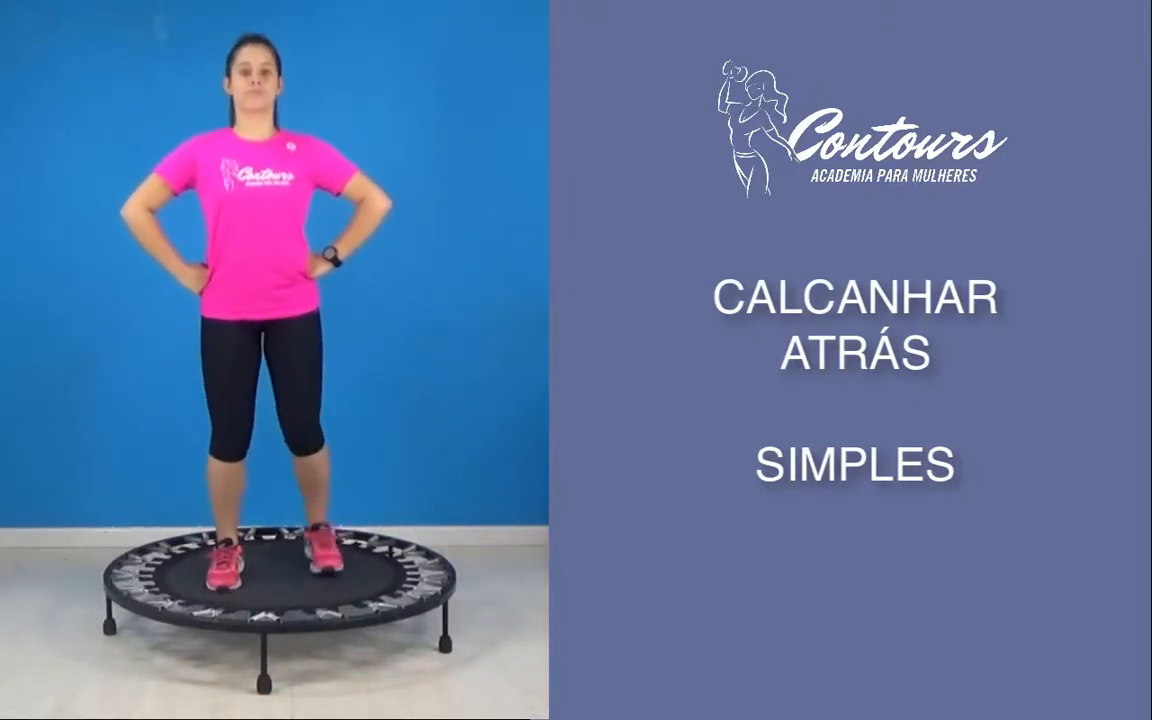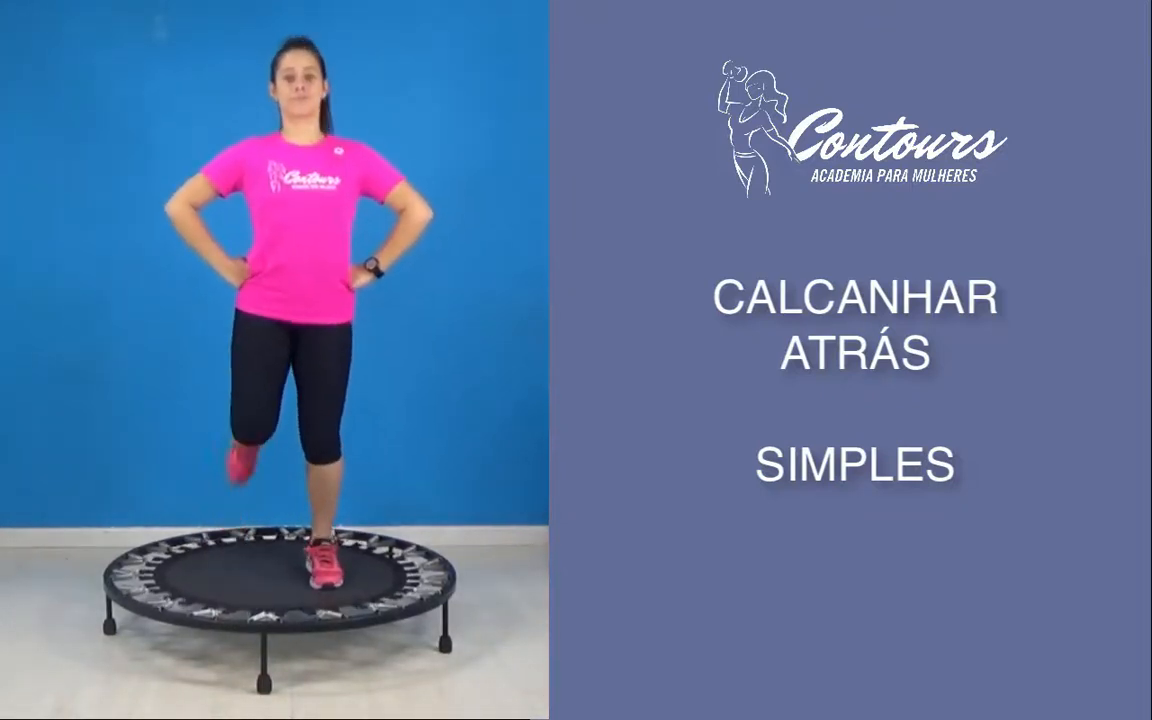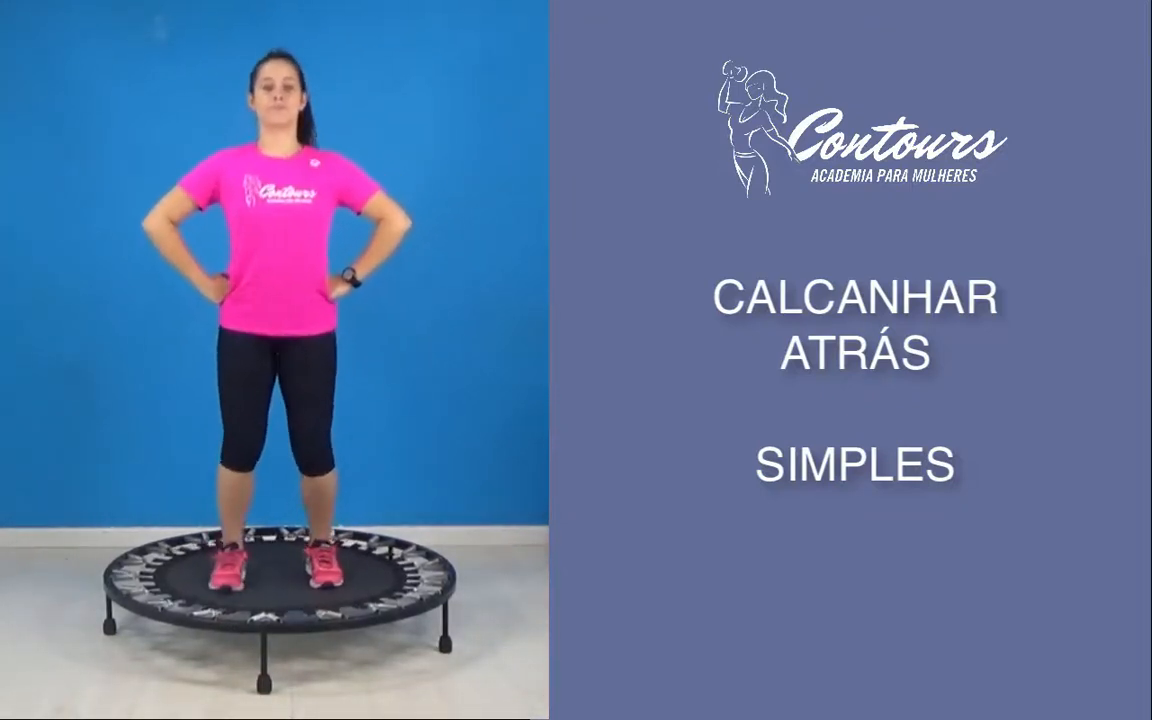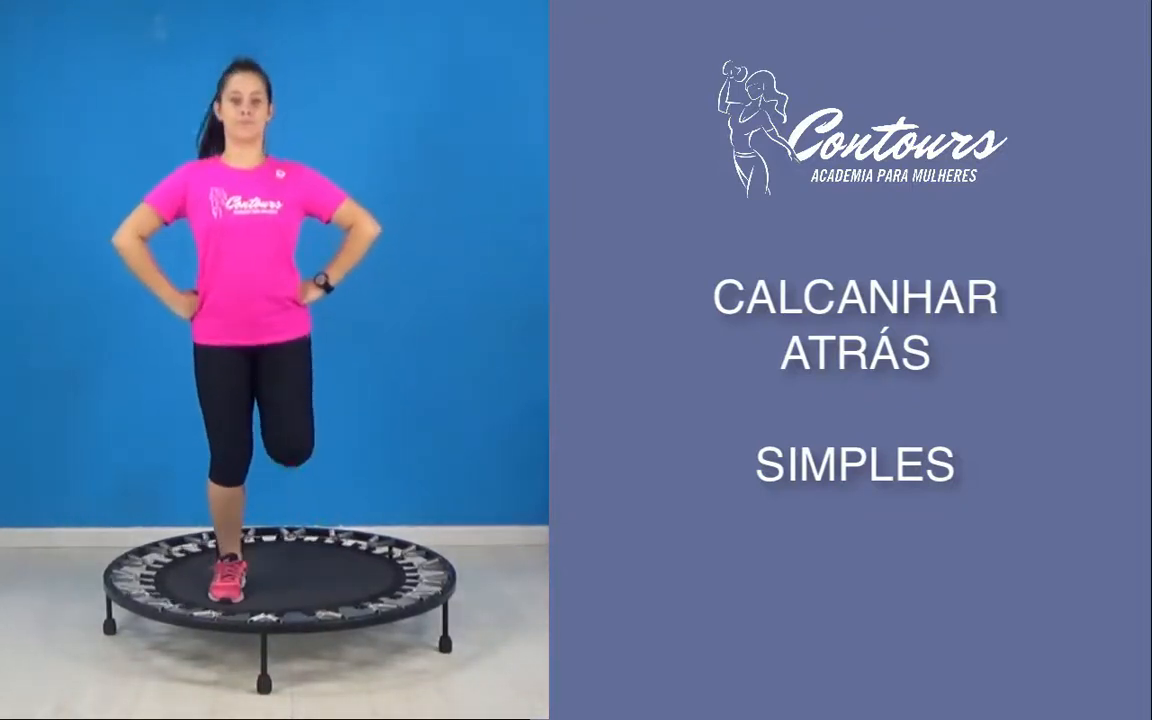
dt=0.5s
person 1, frame 1
left shoulder: (308, 152)
right shoulder: (201, 151)
left elbow: (376, 201)
right elbow: (135, 209)
left wrist: (330, 259)
right wrist: (184, 271)
left hip: (295, 312)
right hip: (225, 315)
left knee: (302, 429)
right knee: (229, 435)
left ankle: (319, 531)
right ankle: (226, 546)
person 1, frame 2
left shoulder: (354, 158)
right shoulder: (249, 154)
left elbow: (418, 212)
right elbow: (179, 206)
left wrist: (371, 269)
right wrist: (225, 266)
left hip: (330, 318)
right hip: (261, 314)
left knee: (322, 436)
right knee: (251, 428)
left ankle: (322, 545)
right ankle: (246, 450)
person 1, frame 3
left shoulder: (331, 169)
right shoulder: (225, 166)
left elbow: (396, 221)
right elbow: (158, 222)
left wrist: (350, 278)
right wrist: (205, 283)
left hip: (311, 331)
right hip: (243, 330)
left knee: (313, 447)
right knee: (241, 445)
left ankle: (322, 547)
right ankle: (231, 549)
person 1, frame 4
left shoulder: (297, 179)
right shoulder: (191, 179)
left elbow: (366, 227)
right elbow: (127, 238)
left wrist: (322, 283)
right wrist: (175, 298)
left hip: (285, 337)
right hip: (217, 340)
left knee: (291, 446)
right knee: (229, 457)
left ankle: (286, 428)
right ankle: (229, 560)
